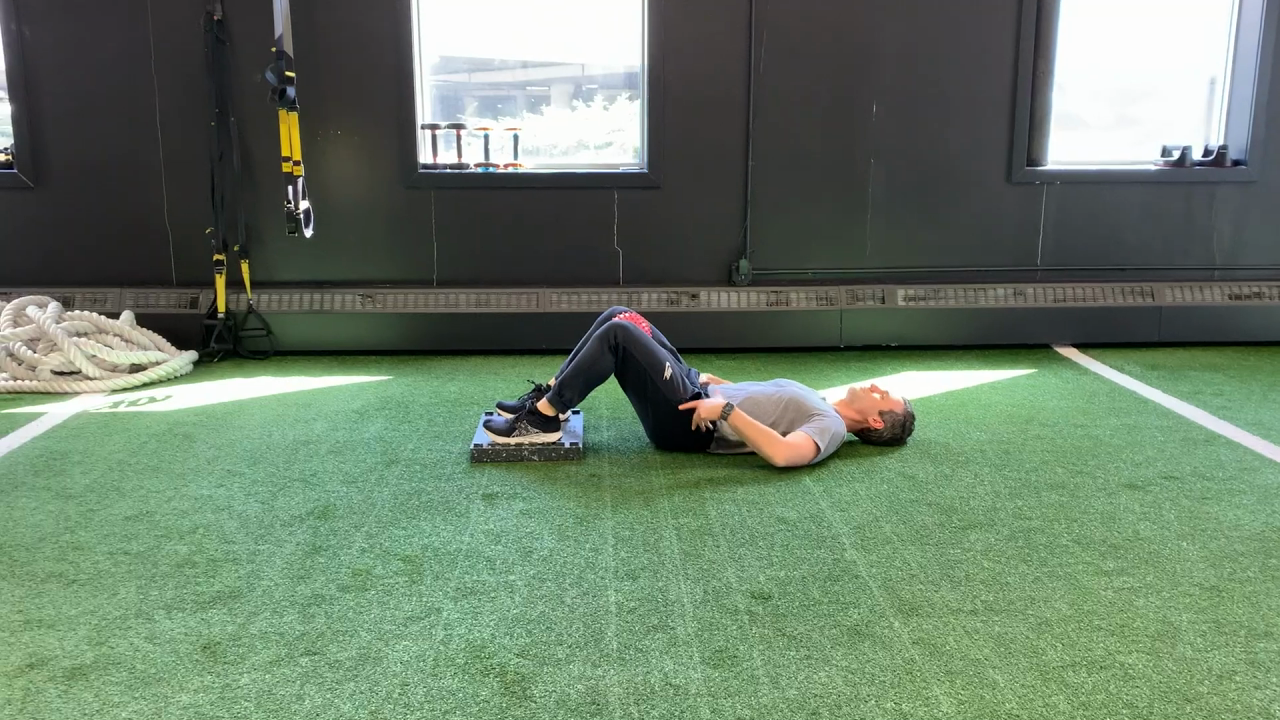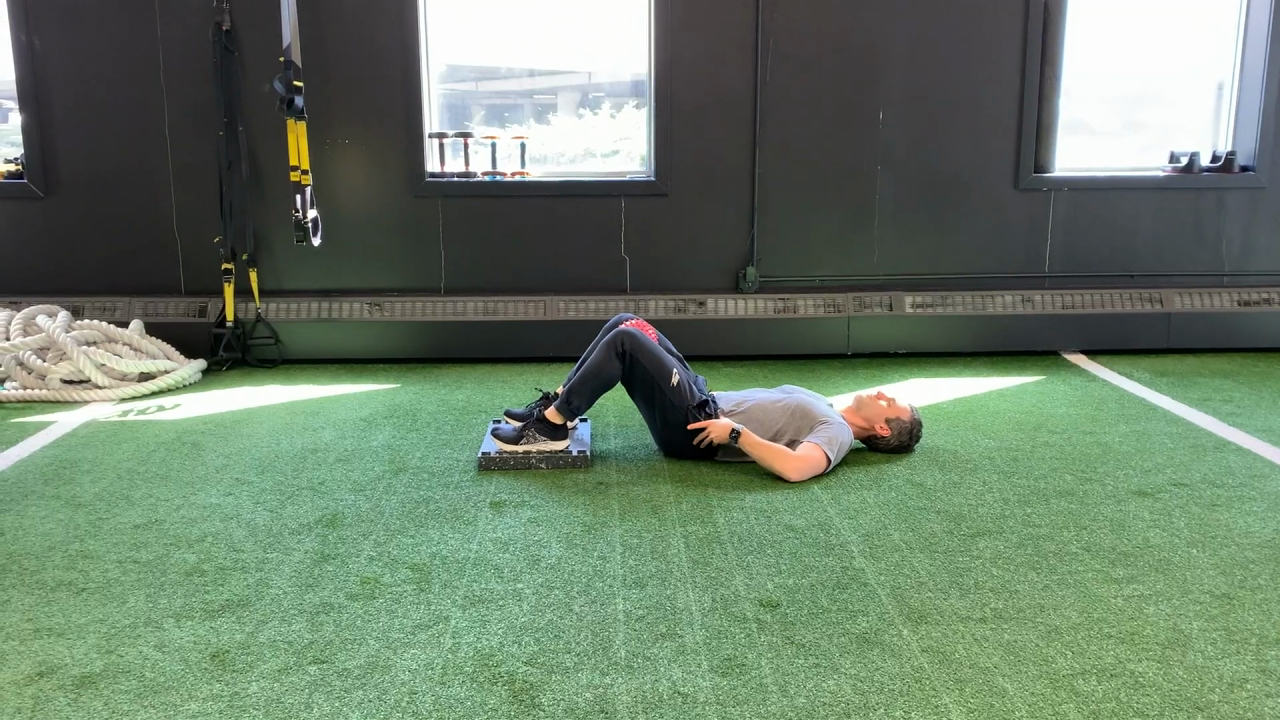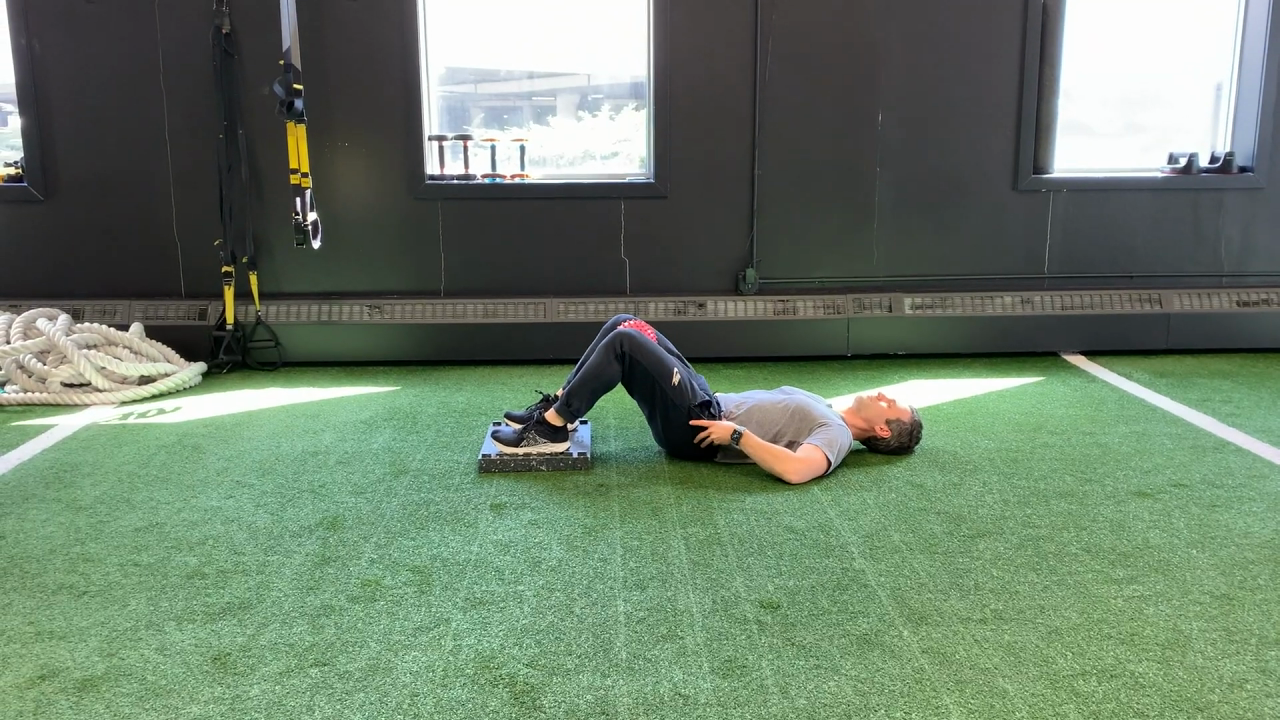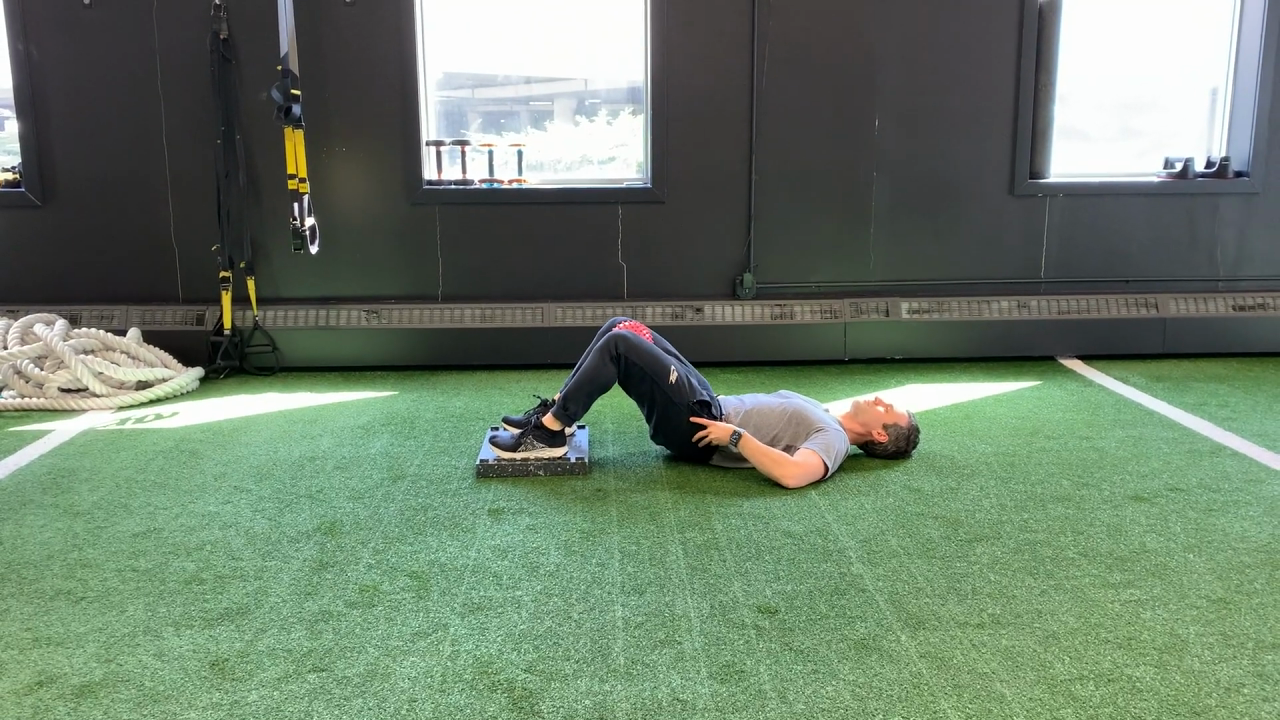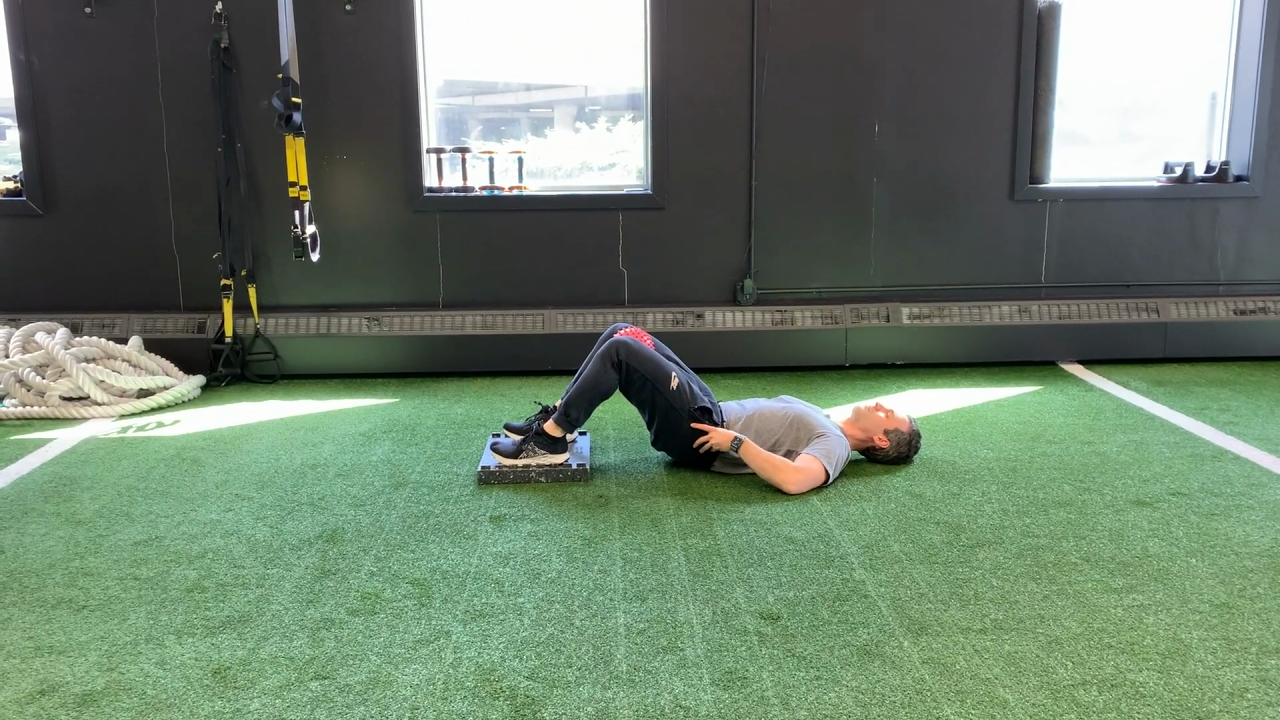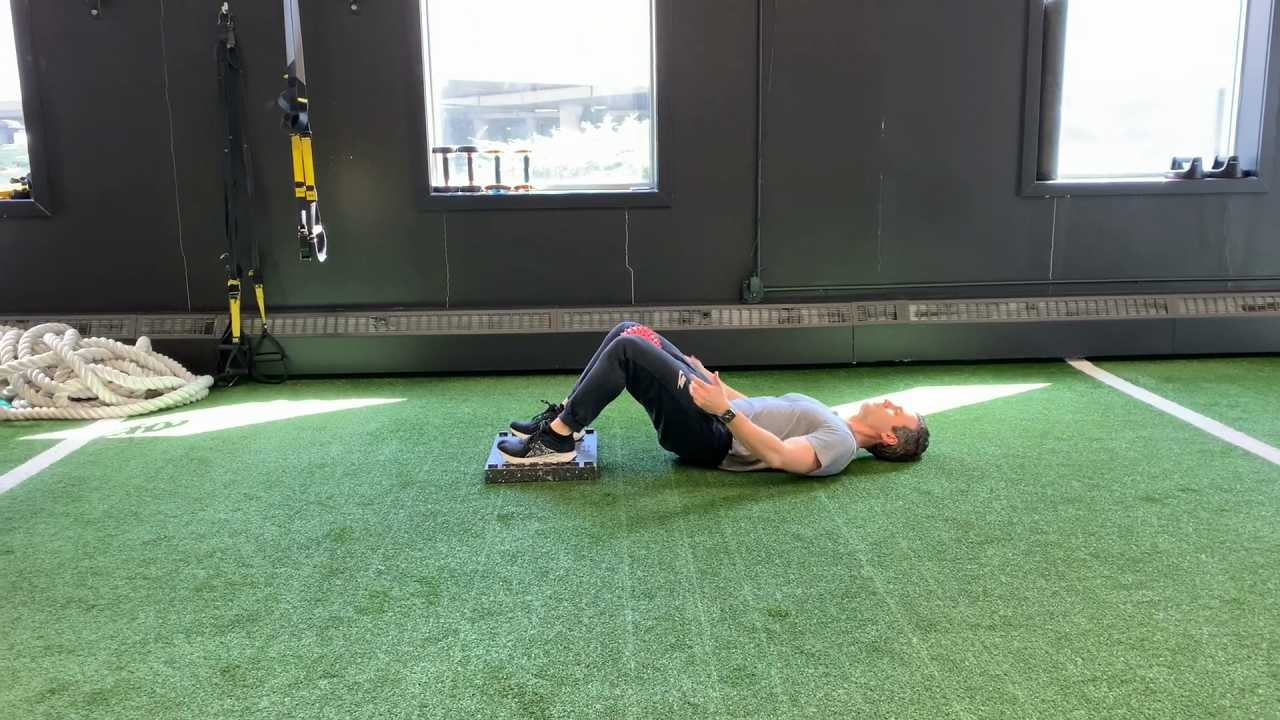
dt=0.5s
person 1, frame 1
left shoulder: (830, 427)
right shoulder: (817, 406)
left elbow: (781, 453)
left wrist: (725, 411)
right wrist: (711, 380)
left hip: (689, 422)
right hip: (699, 398)
left knee: (618, 335)
right knee: (620, 318)
left ankle: (541, 420)
right ankle: (546, 396)
person 1, frame 2
left shoulder: (836, 433)
right shoulder: (824, 410)
left elbow: (793, 468)
left wrist: (735, 432)
left hip: (694, 425)
right hip: (706, 404)
left knee: (625, 341)
right knee: (626, 324)
left ankle: (550, 427)
right ankle: (556, 404)
person 1, frame 3
left shoulder: (836, 436)
right shoulder: (825, 413)
left elbow: (794, 470)
left wrist: (736, 434)
left hip: (697, 427)
right hip: (709, 405)
left knee: (624, 343)
right knee: (625, 326)
left ankle: (550, 429)
right ankle: (556, 406)
person 1, frame 4
left shoulder: (833, 441)
right shoulder: (823, 418)
left elbow: (790, 474)
left wrist: (735, 435)
left hip: (698, 428)
right hip: (709, 407)
left knee: (618, 343)
right knee: (622, 326)
left ankle: (548, 433)
right ankle: (554, 410)
person 1, frame 5
left shoulder: (834, 447)
right shoulder: (823, 424)
left elbow: (791, 480)
left wrist: (735, 442)
left hip: (698, 432)
right hip: (710, 411)
left knee: (619, 350)
right knee: (622, 334)
left ankle: (549, 440)
right ankle: (555, 417)
person 1, frame 6
left shoulder: (840, 443)
right shoulder: (831, 421)
left elbow: (777, 454)
left wrist: (727, 411)
right wrist: (710, 379)
left hip: (709, 435)
right hip: (716, 416)
left knee: (626, 349)
right knee: (630, 332)
left ankle: (557, 438)
right ankle: (562, 416)
